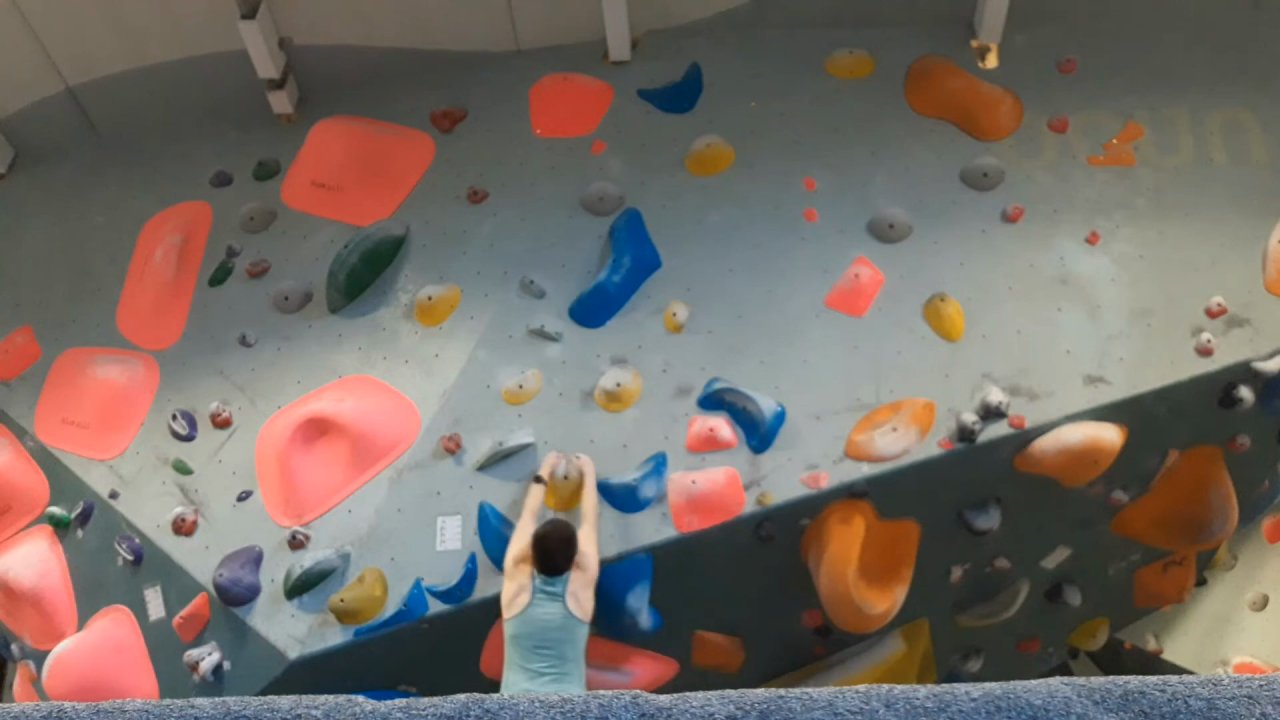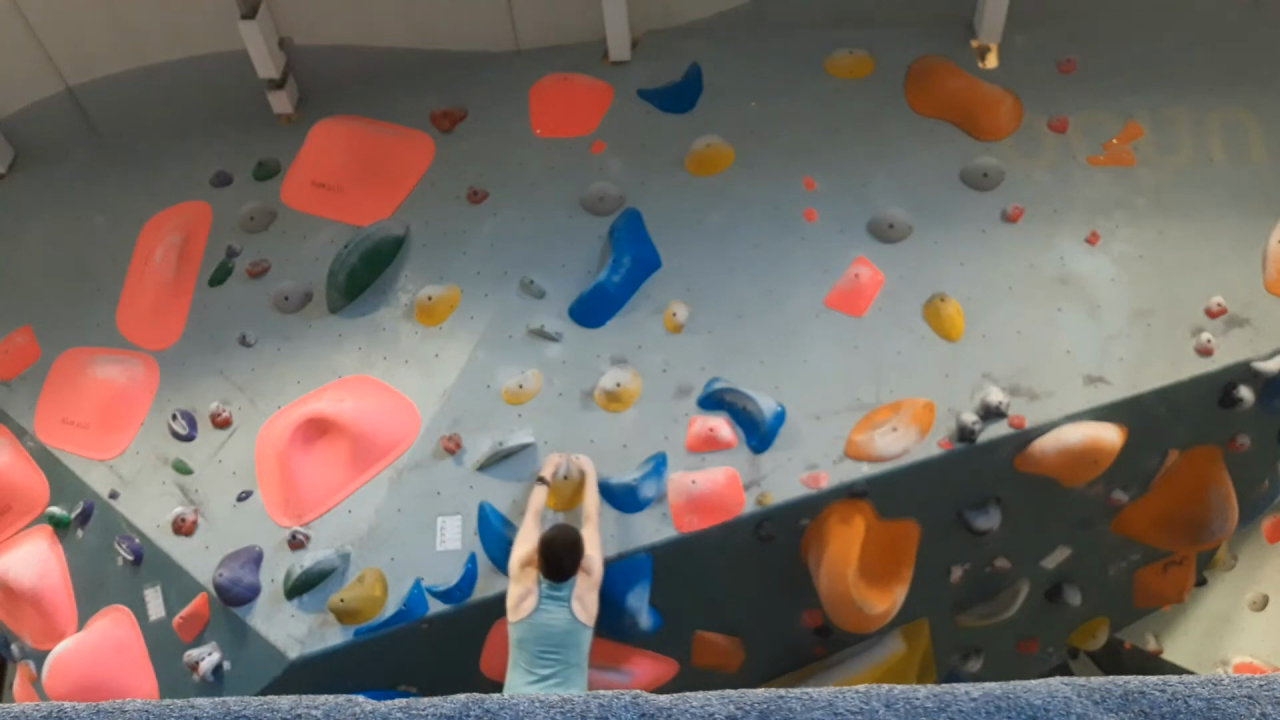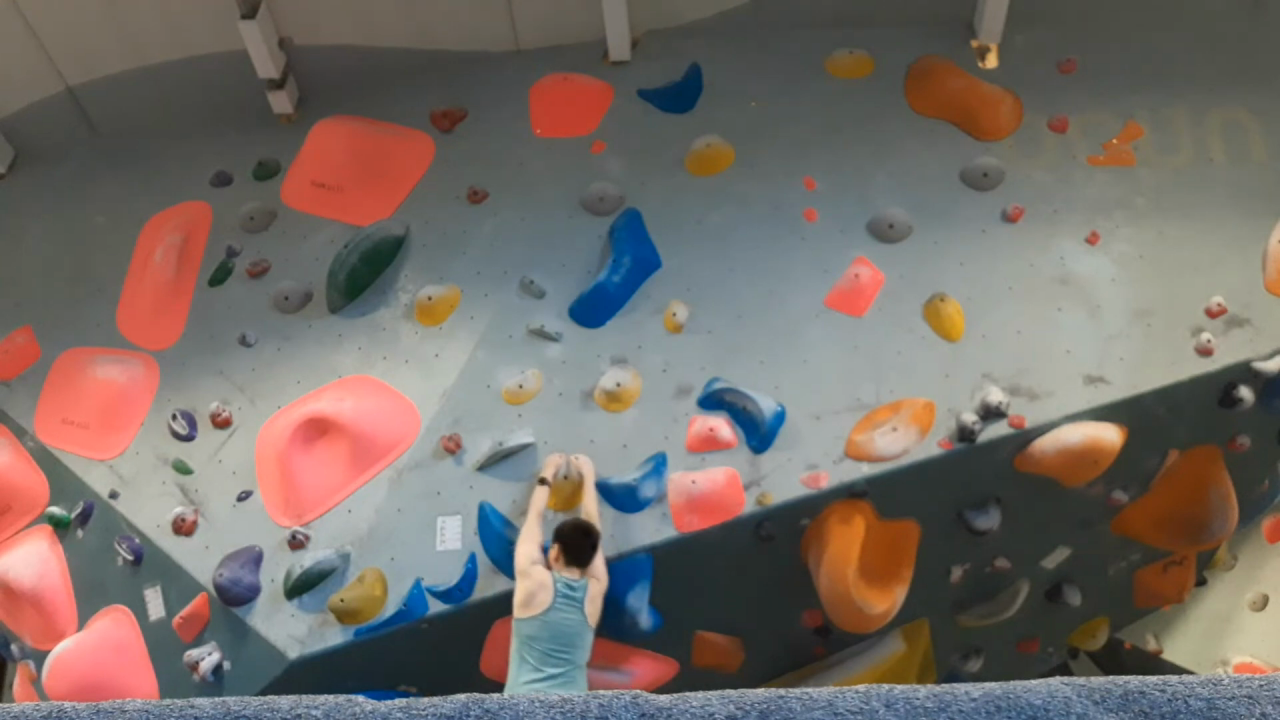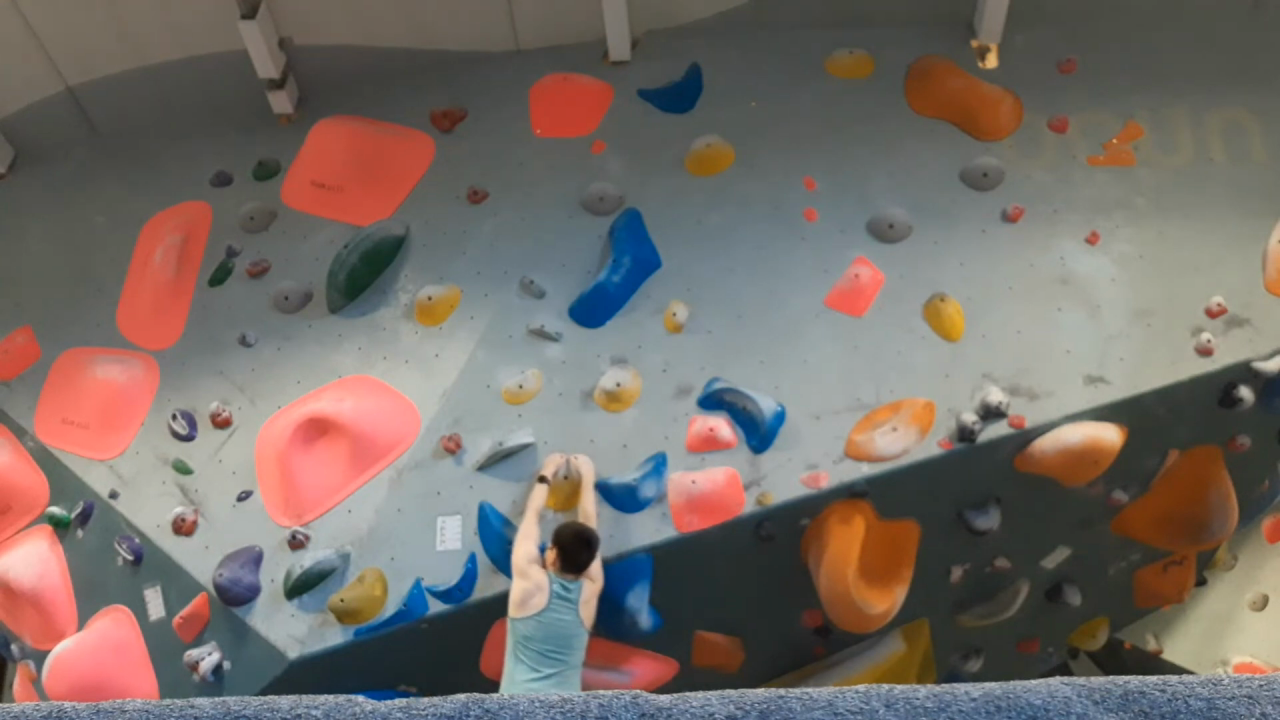
dt=1s
person 1, frame 1
left shoulder: (516, 579)
right shoulder: (582, 583)
left elbow: (528, 516)
right elbow: (589, 520)
left wrist: (544, 473)
right wrist: (588, 473)
person 1, frame 2
left shoulder: (522, 583)
right shoulder: (586, 588)
left elbow: (532, 518)
right elbow: (591, 521)
left wrist: (546, 474)
right wrist: (589, 473)
person 1, frame 3
left shoulder: (533, 580)
right shoulder: (595, 590)
left elbow: (534, 517)
right elbow: (591, 524)
left wrist: (546, 475)
right wrist: (588, 476)
person 1, frame 4
left shoulder: (529, 580)
right shoulder: (590, 592)
left elbow: (531, 516)
right elbow: (588, 527)
left wrist: (546, 475)
right wrist: (587, 477)
